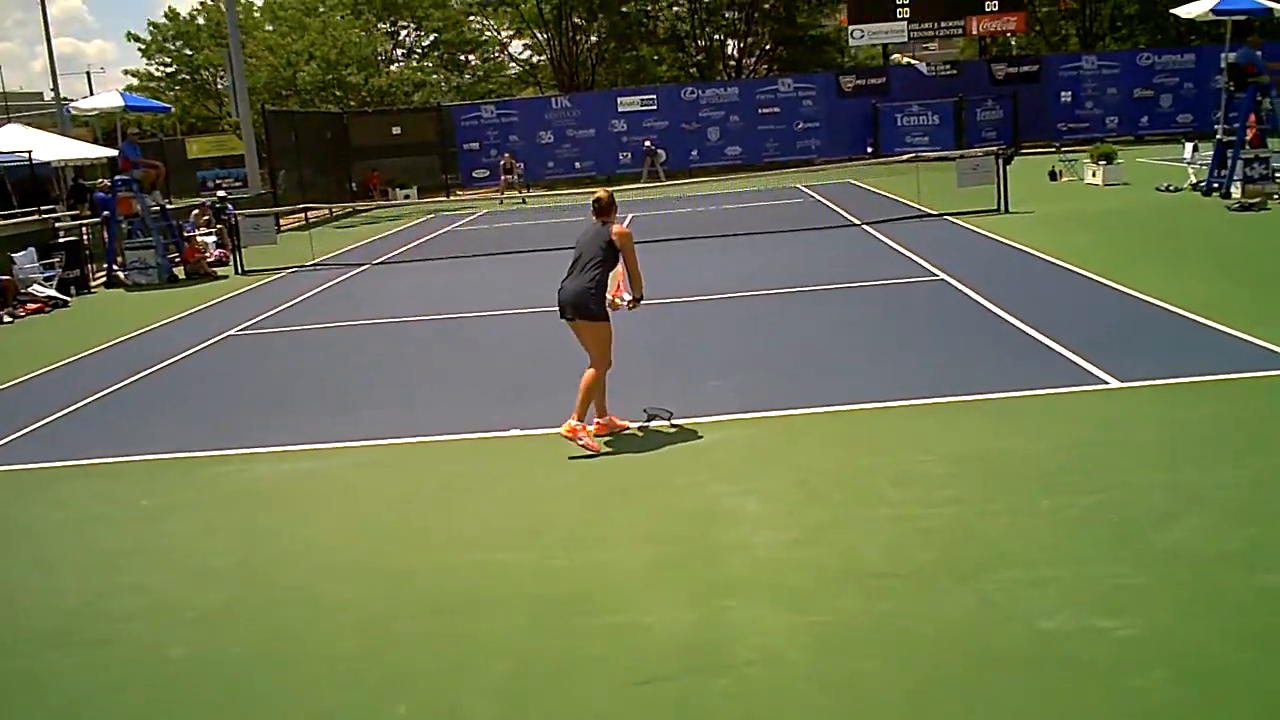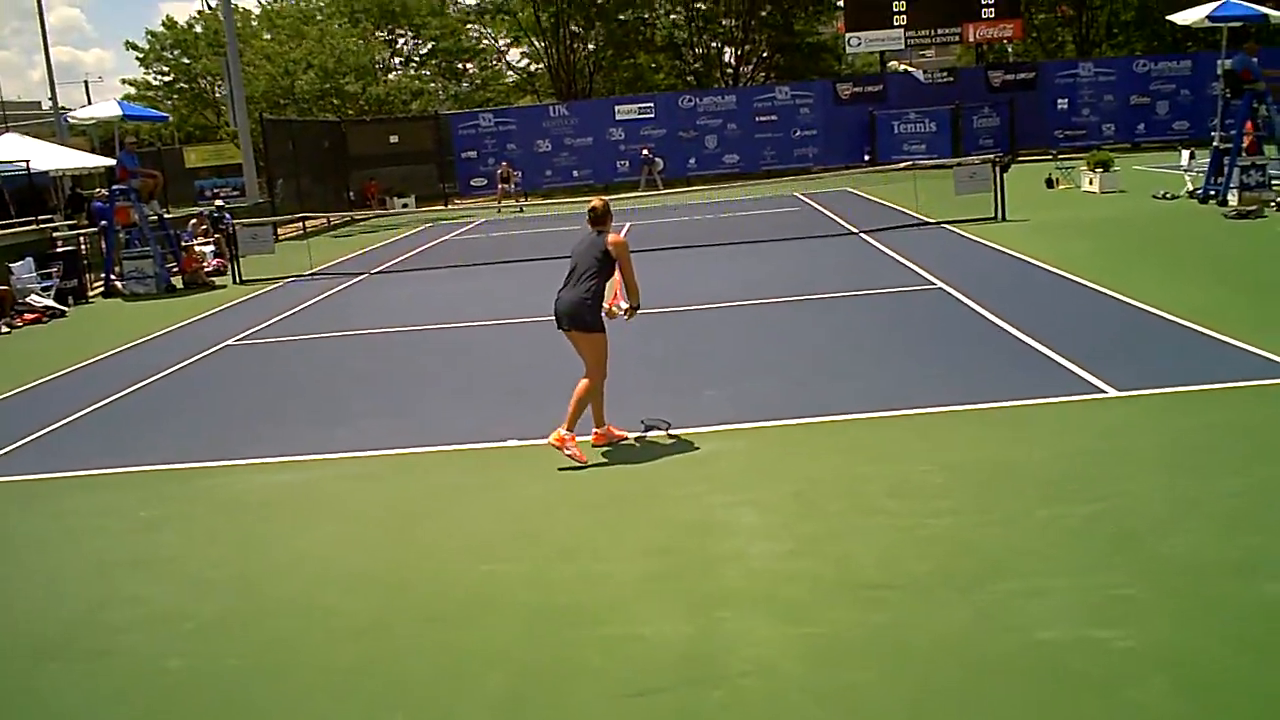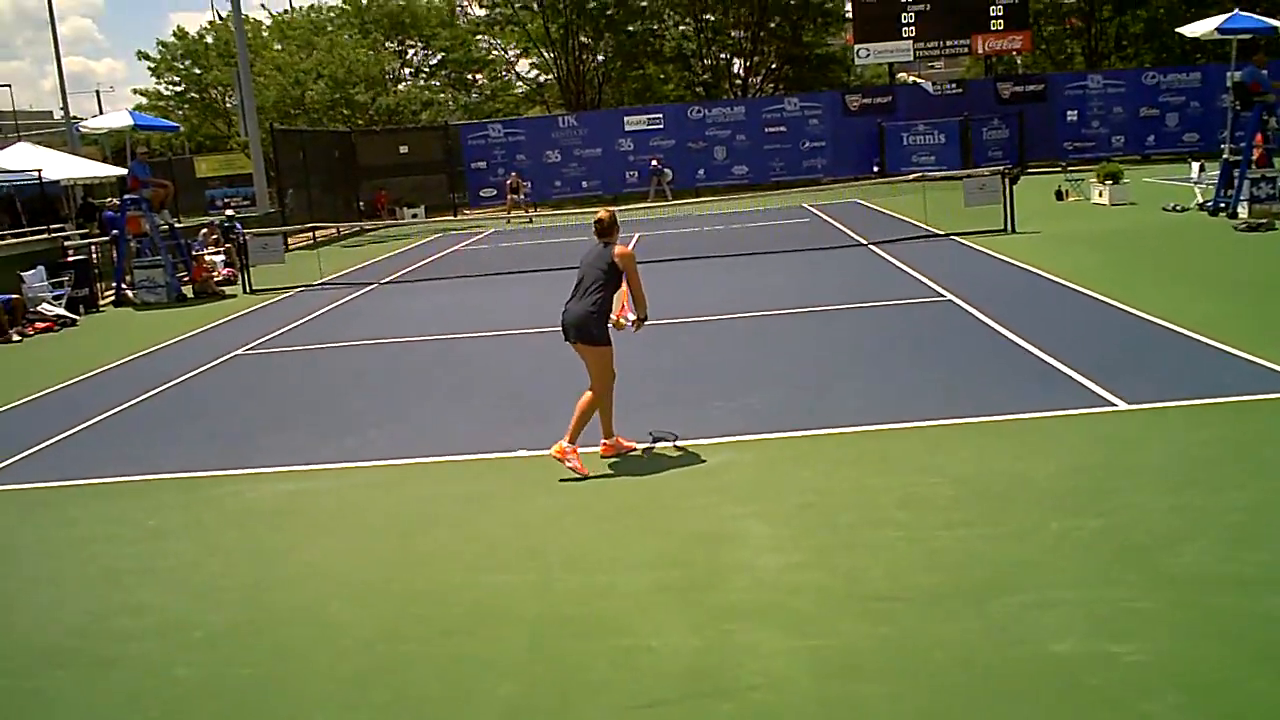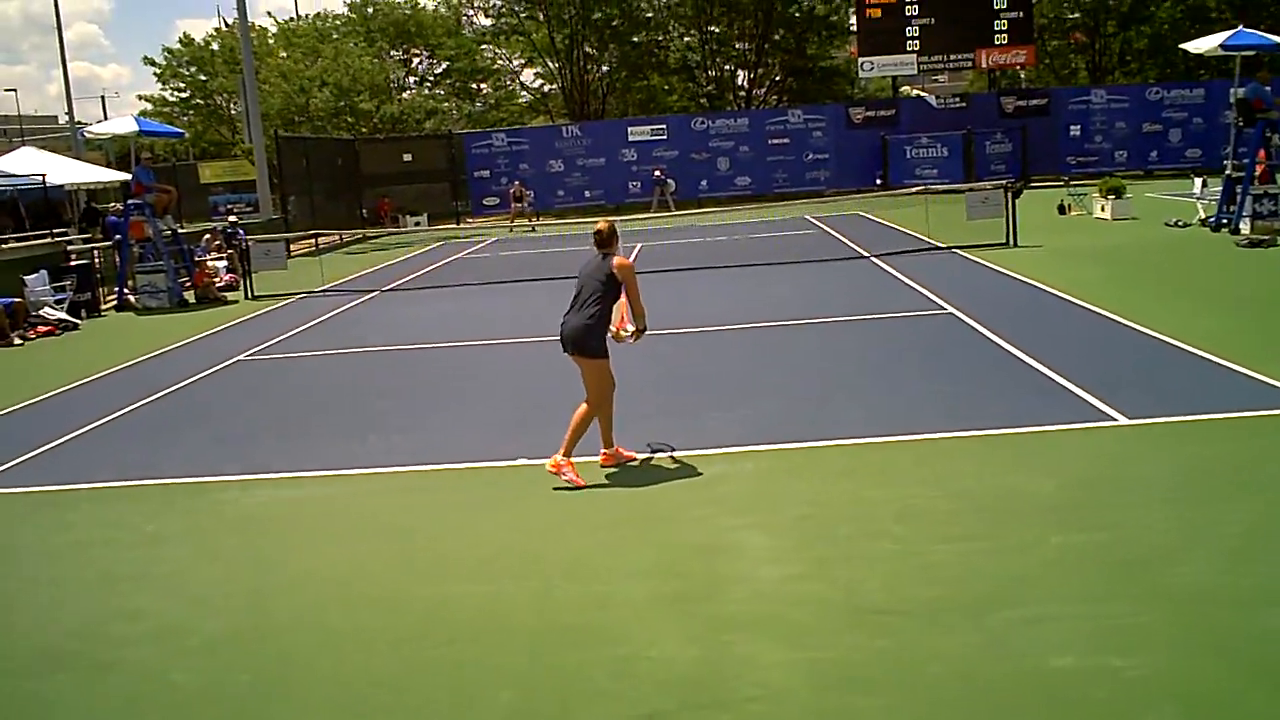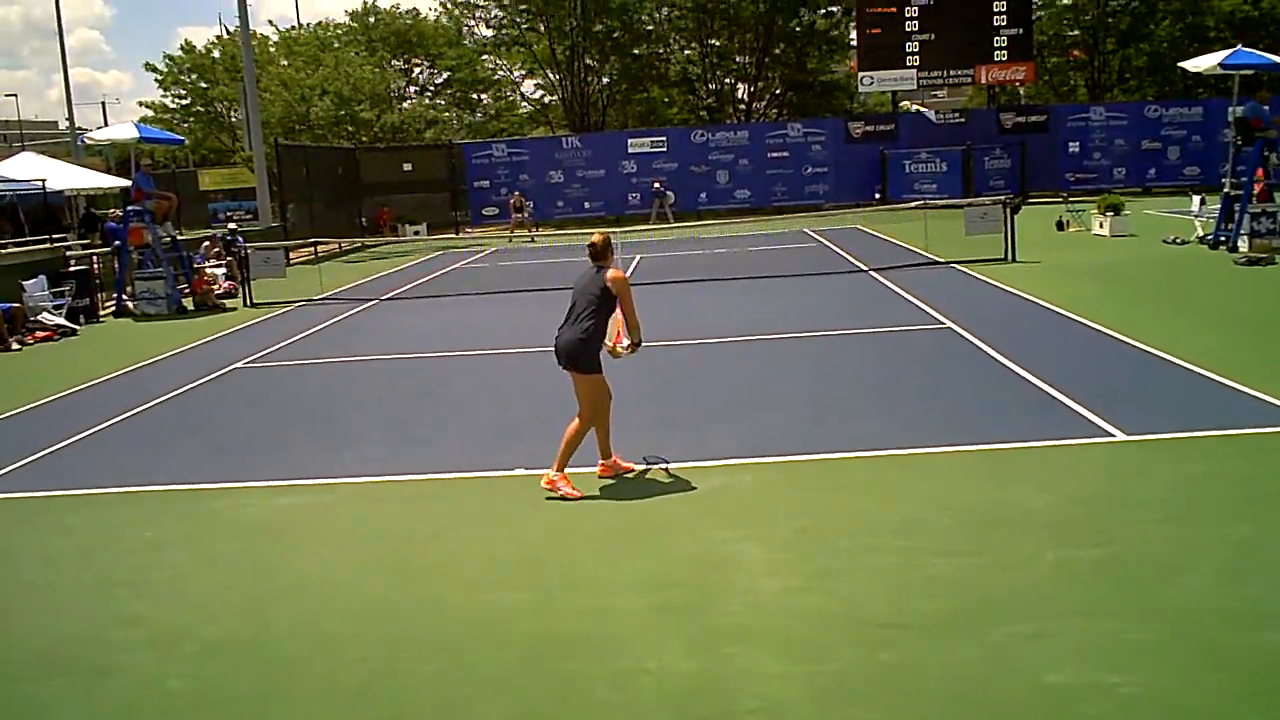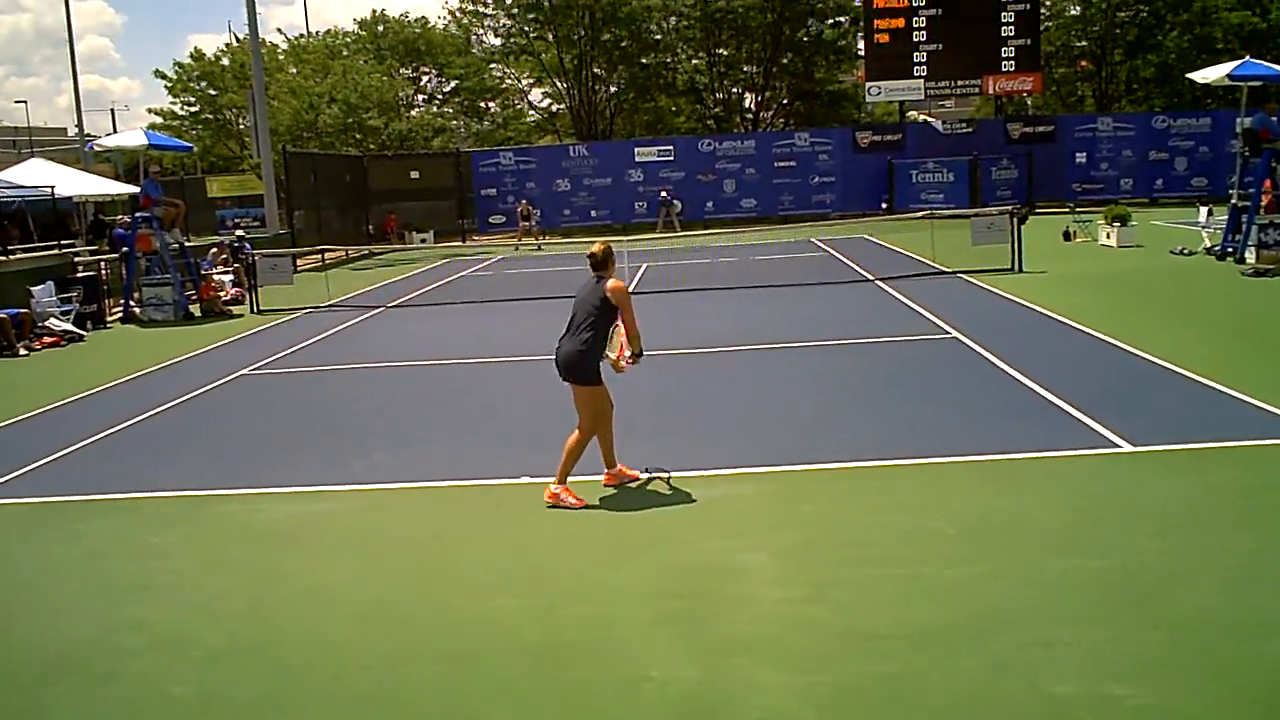
dt=0.1s
person 1, frame 1
left shoulder: (586, 233)
right shoulder: (620, 232)
right elbow: (633, 273)
left wrist: (605, 298)
right wrist: (637, 297)
left hip: (567, 295)
right hip: (586, 298)
left knee: (599, 360)
right knee: (600, 363)
left ankle: (602, 419)
right ankle: (575, 424)
person 1, frame 2
left shoulder: (582, 242)
right shoulder: (616, 241)
right elbow: (630, 283)
left wrist: (602, 306)
right wrist: (633, 306)
left hip: (563, 305)
right hip: (582, 309)
left knee: (597, 368)
right knee: (594, 374)
left ankle: (600, 429)
right ankle: (564, 433)
person 1, frame 3
left shoulder: (589, 254)
right shoulder: (623, 253)
right elbow: (637, 294)
left wrist: (609, 317)
right wrist: (641, 317)
left hip: (570, 317)
right hip: (588, 322)
left knee: (605, 379)
right knee: (599, 388)
left ankle: (609, 441)
right ankle: (566, 445)
person 1, frame 4
left shoulder: (588, 265)
right shoulder: (622, 264)
right elbow: (636, 306)
left wrist: (609, 329)
right wrist: (640, 329)
left hip: (570, 329)
right hip: (587, 334)
left knee: (607, 388)
right knee: (594, 400)
left ankle: (610, 450)
right ankle: (561, 459)
person 1, frame 5
left shoulder: (583, 278)
right shoulder: (617, 277)
right elbow: (631, 319)
left wrist: (605, 344)
right wrist: (635, 342)
left hip: (564, 342)
right hip: (581, 348)
left knee: (603, 400)
right knee: (587, 415)
left ankle: (607, 461)
right ankle: (555, 474)
person 1, frame 6
left shoulder: (586, 288)
right shoulder: (617, 287)
right elbow: (631, 330)
left wrist: (608, 357)
right wrist: (636, 352)
left hip: (566, 354)
right hip: (581, 359)
left knee: (605, 410)
right knee: (588, 426)
left ankle: (613, 470)
right ankle: (557, 488)
